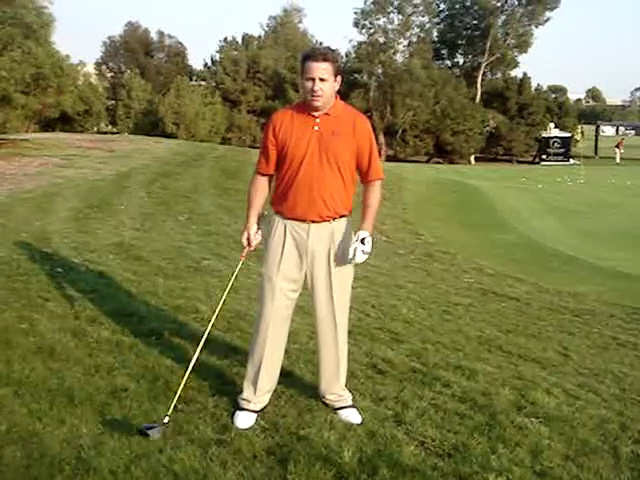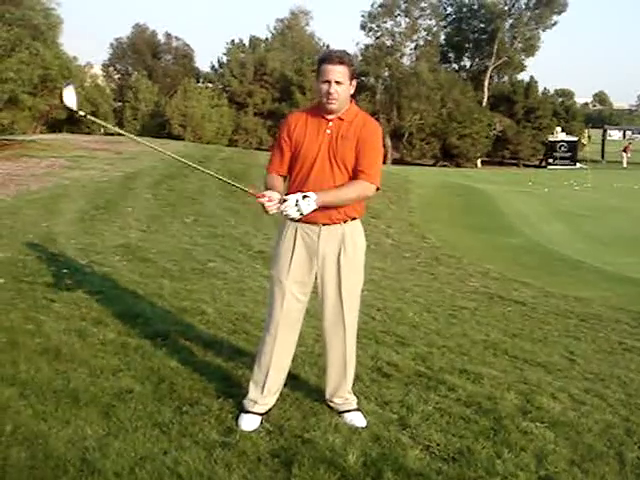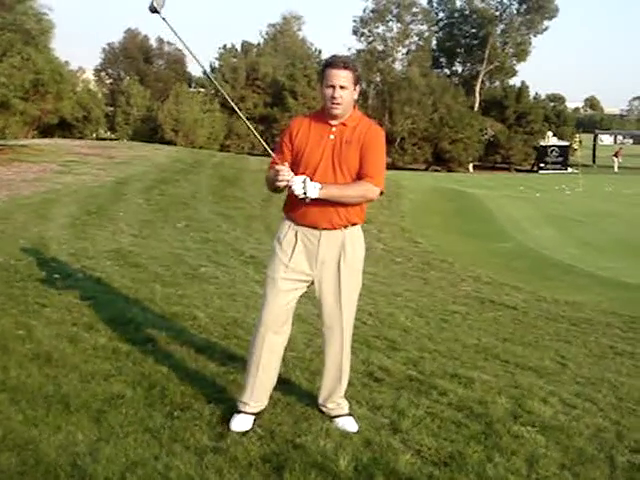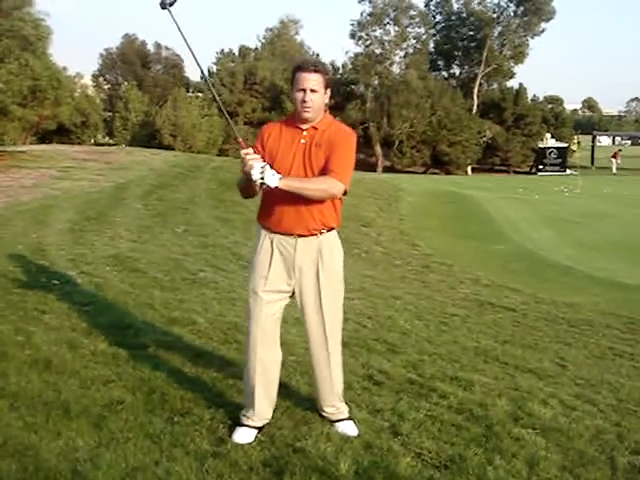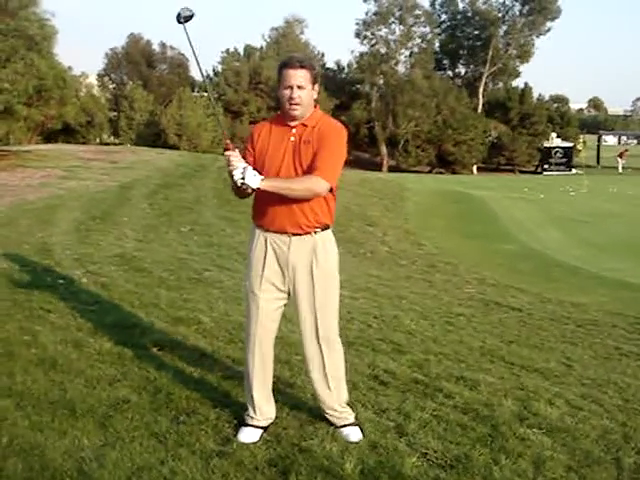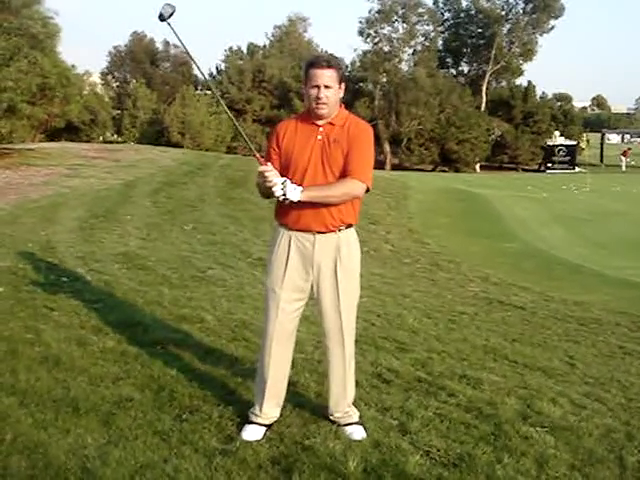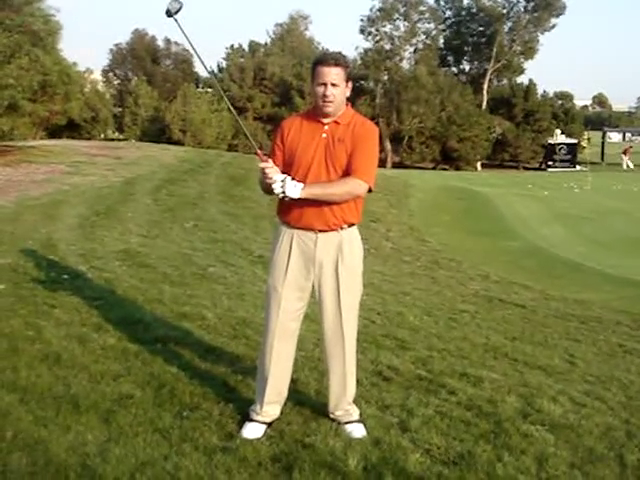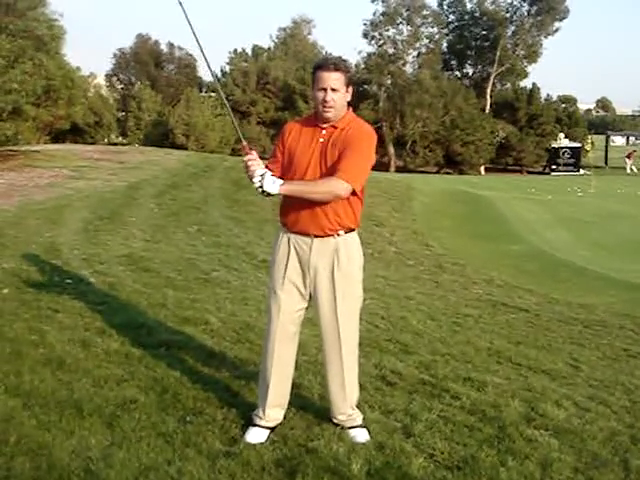
dt=0.5s
person 1, frame 1
left shoulder: (356, 123)
right shoulder: (280, 120)
left elbow: (373, 180)
right elbow: (263, 175)
left wrist: (365, 229)
right wrist: (251, 222)
left hip: (334, 232)
right hip: (285, 229)
left knee: (333, 315)
right knee: (272, 313)
left ankle: (335, 392)
right ankle: (254, 396)
person 1, frame 2
left shoulder: (367, 127)
right shoulder: (294, 122)
left elbow: (366, 185)
right elbow: (276, 172)
left wrist: (312, 198)
right wrist: (273, 192)
left hip: (344, 235)
right hip: (297, 232)
left knee: (342, 319)
right knee: (282, 316)
left ankle: (341, 396)
right ankle: (259, 398)
person 1, frame 3
left shoulder: (371, 133)
right shoulder: (298, 127)
left elbow: (371, 189)
right elbow: (272, 179)
left wrist: (315, 188)
right wrist: (279, 179)
left hip: (343, 241)
right hip: (295, 234)
left knee: (338, 324)
right knee: (272, 316)
left ankle: (333, 401)
right ankle: (251, 400)
person 1, frame 4
left shoulder: (342, 135)
right shoulder: (269, 132)
left elbow: (334, 187)
right elbow: (246, 192)
left wrist: (277, 179)
right wrist: (250, 173)
left hip: (320, 245)
right hip: (272, 243)
left knee: (326, 329)
right knee: (260, 329)
left ankle: (333, 406)
right ankle: (255, 413)
person 1, frame 5
left shoulder: (332, 131)
right shoulder: (260, 131)
left elbow: (317, 185)
right elbow: (242, 191)
left wrist: (259, 179)
right wrist: (239, 175)
left hip: (314, 244)
right hip: (267, 242)
left knee: (321, 331)
right knee: (259, 328)
left ankle: (338, 411)
right ankle: (258, 413)
person 1, frame 6
left shoulder: (358, 130)
right shoulder: (284, 129)
left elbow: (356, 187)
right elbow: (265, 188)
left wrist: (297, 192)
right wrist: (269, 183)
left hip: (338, 242)
right hip: (290, 240)
left knee: (340, 329)
right knee: (278, 325)
left ankle: (343, 409)
right ankle: (264, 410)
person 1, frame 7
left shoulder: (364, 130)
right shoulder: (290, 126)
left elbow: (358, 186)
right elbow: (269, 185)
left wrist: (298, 189)
right wrist: (271, 179)
left hip: (340, 242)
right hip: (292, 238)
left knee: (341, 327)
right knee: (279, 322)
left ankle: (343, 407)
right ankle: (265, 408)
person 1, frame 8
left shoulder: (361, 134)
right shoulder: (291, 130)
left elbow: (338, 188)
right elbow: (277, 184)
left wrist: (277, 185)
right wrist: (259, 173)
left hip: (337, 247)
right hip: (291, 243)
left knee: (340, 332)
right knee: (280, 328)
left ankle: (346, 413)
right ankle: (267, 414)
